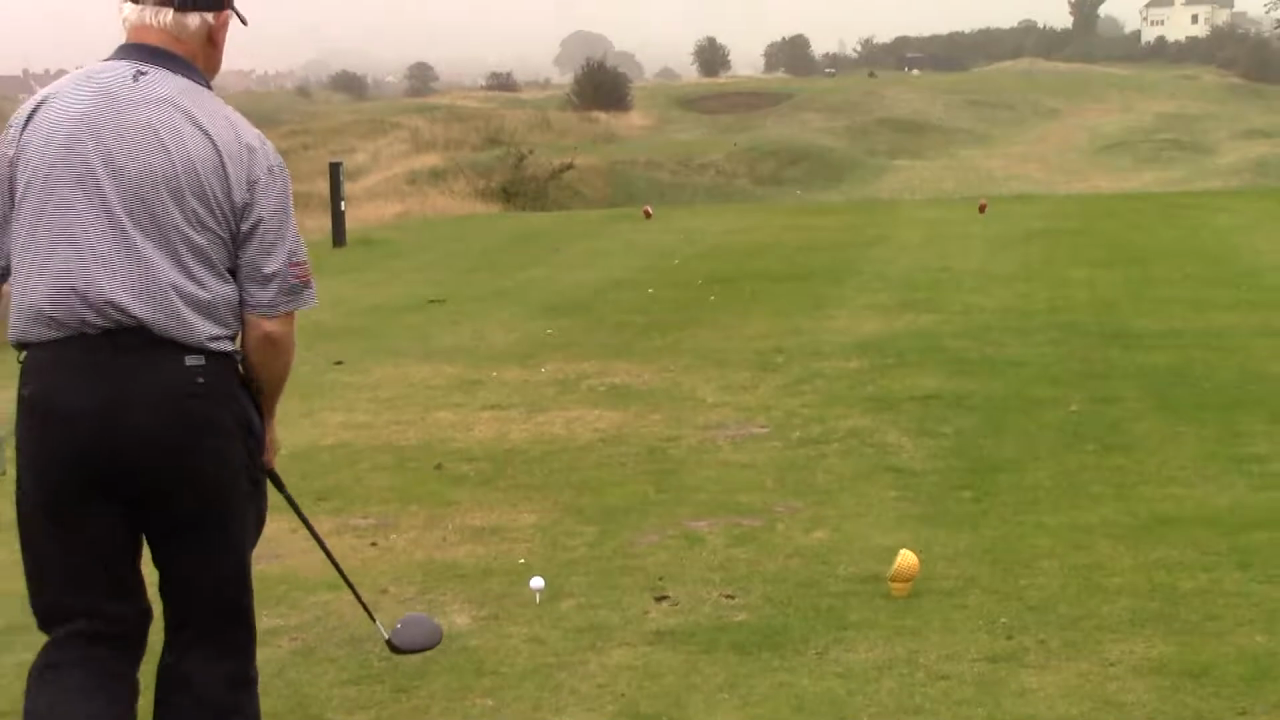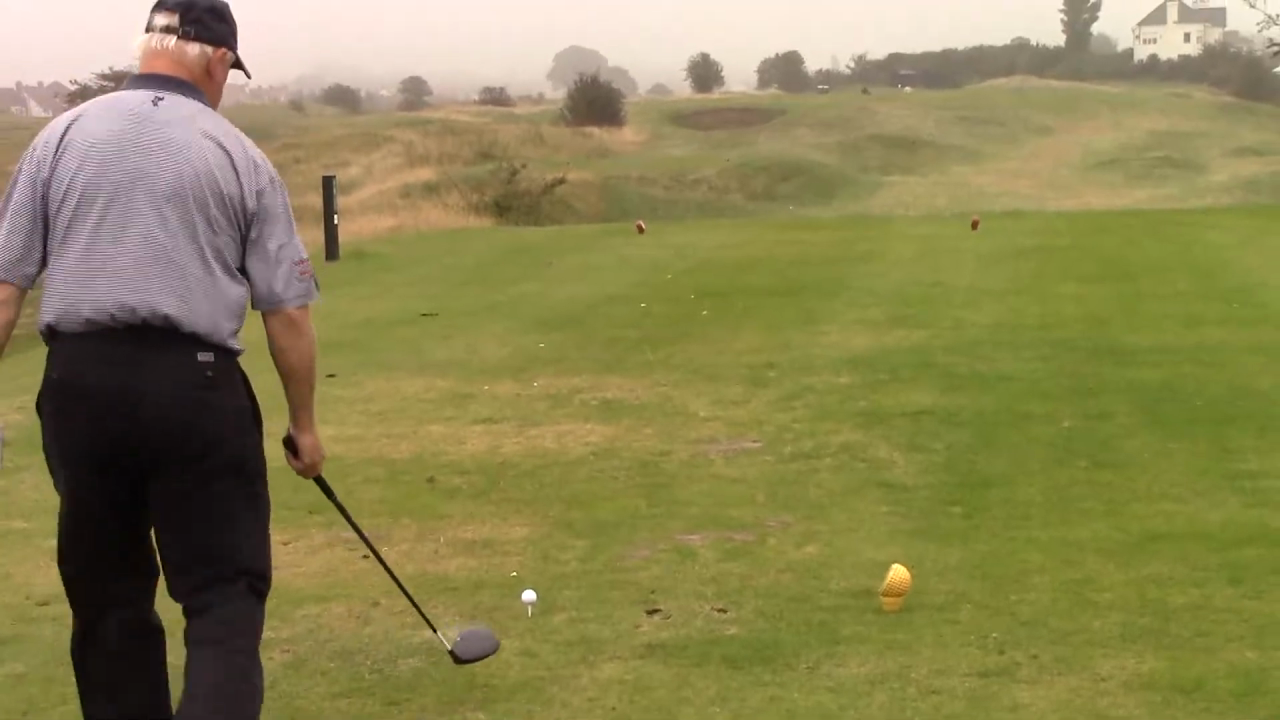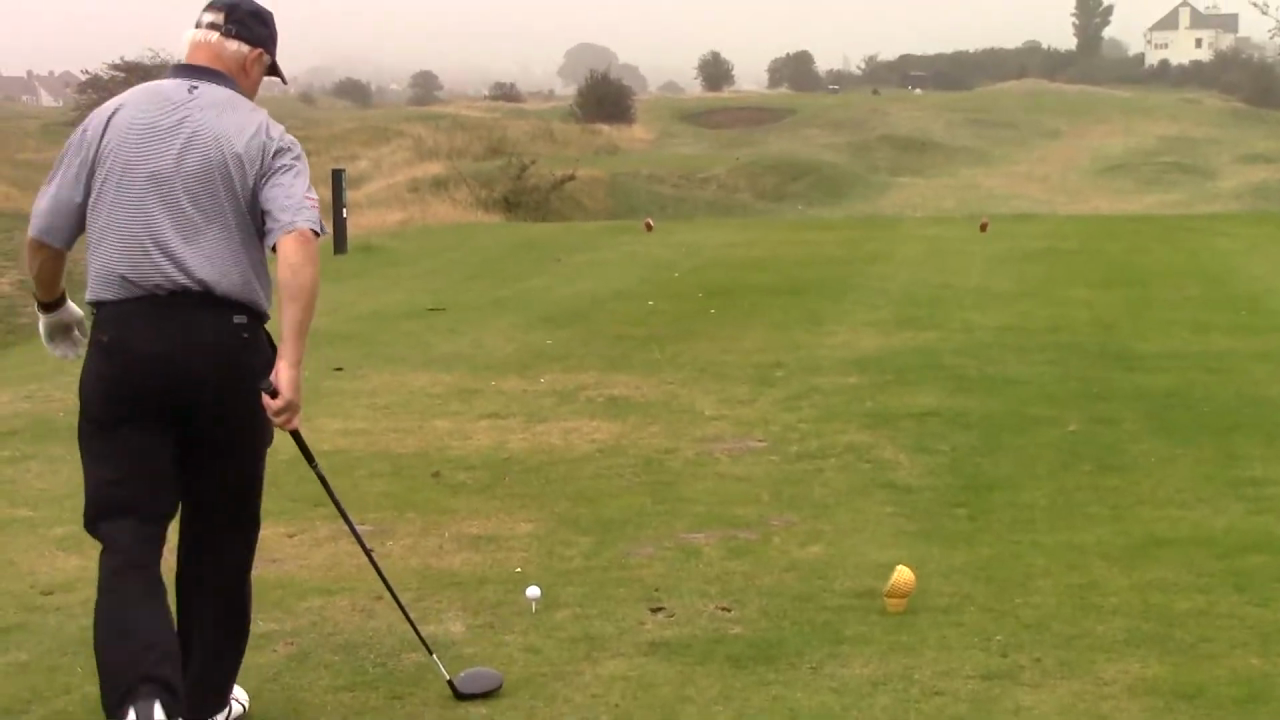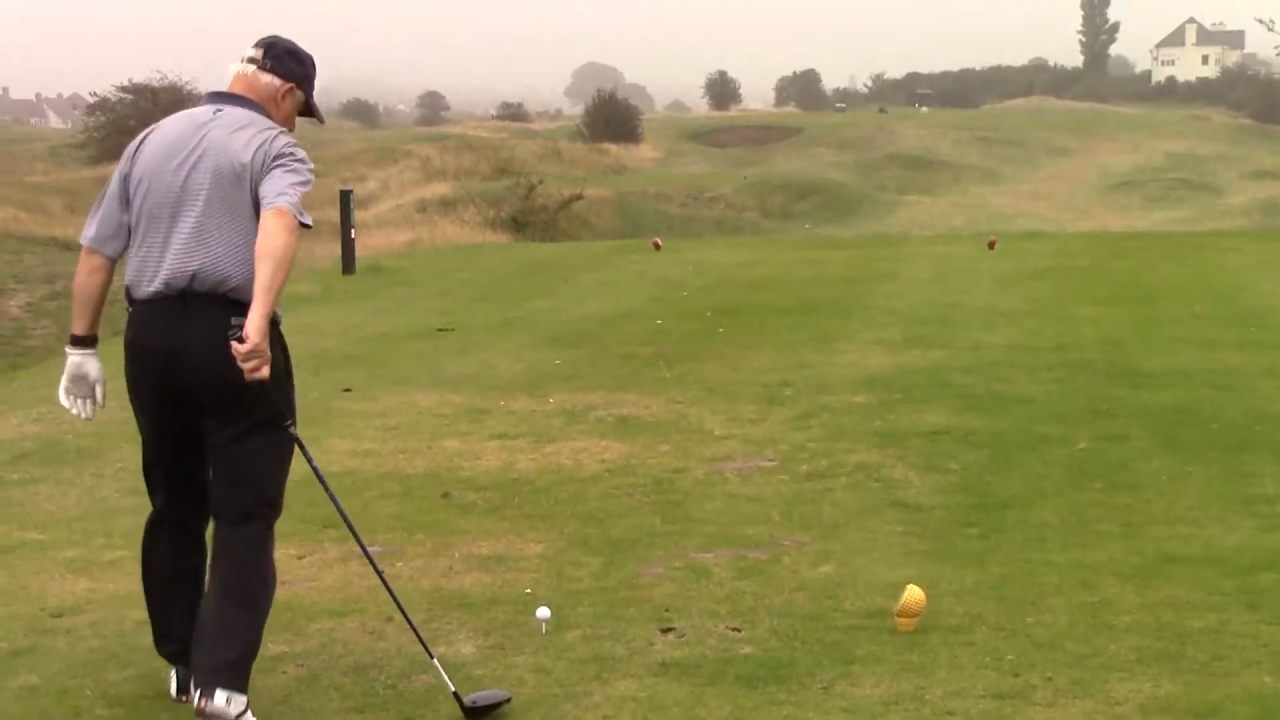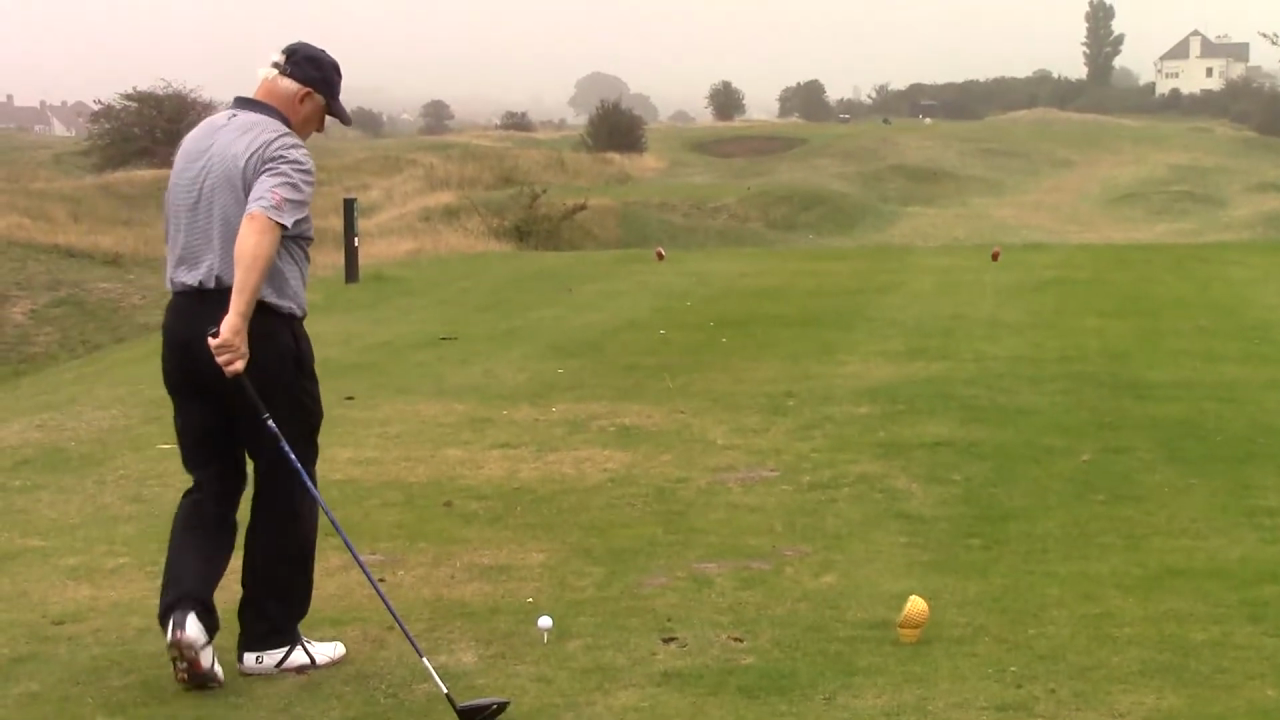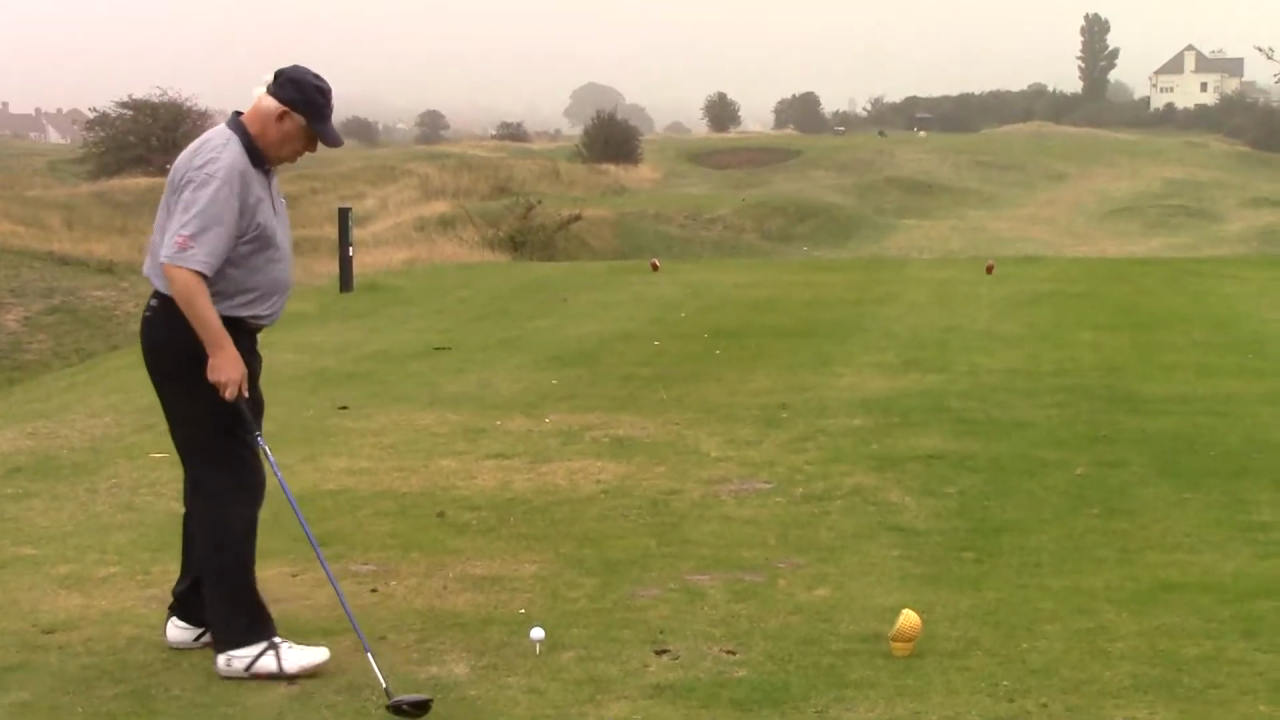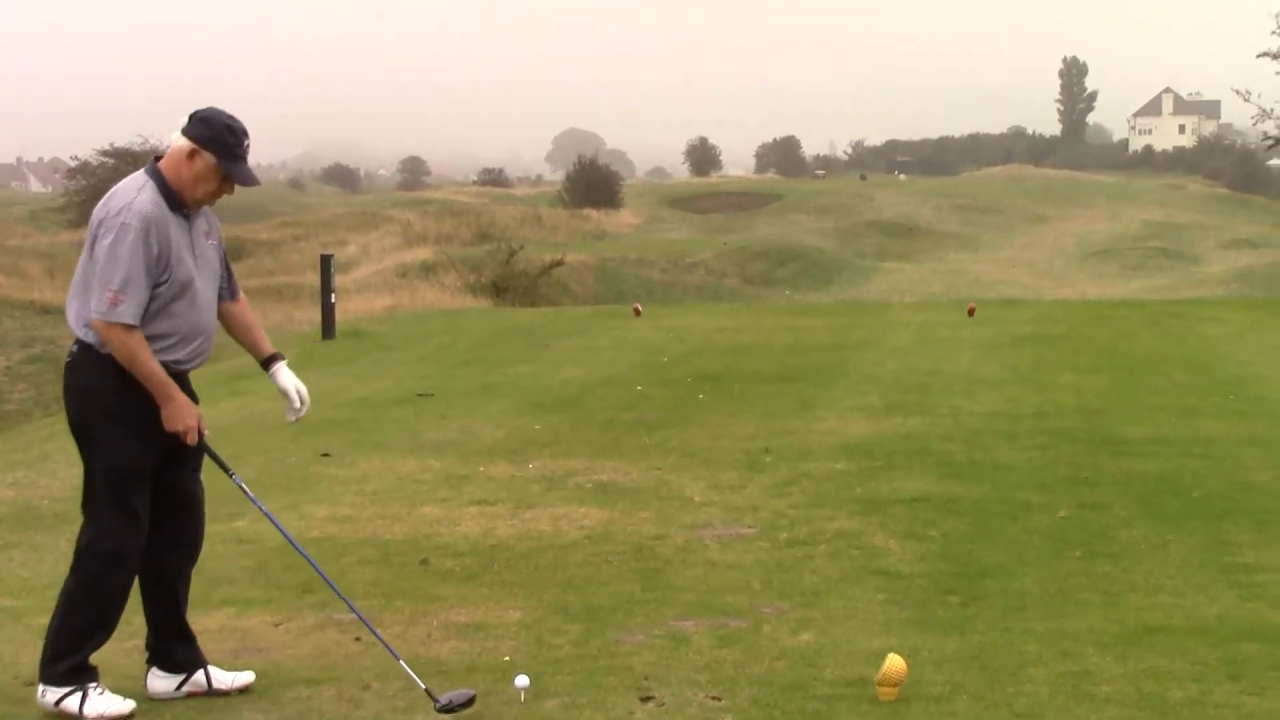
dt=0.5s
person 1, frame 1
right shoulder: (242, 146)
right elbow: (269, 325)
right wrist: (262, 422)
left hip: (60, 396)
right hip: (191, 398)
left knee: (87, 632)
right knee: (209, 625)
person 1, frame 2
left shoulder: (63, 134)
right shoulder: (242, 158)
right elbow: (286, 311)
right wrist: (304, 423)
left hip: (81, 386)
right hip: (195, 391)
left knee: (108, 594)
right knee: (223, 593)
person 1, frame 3
left shoulder: (110, 117)
right shoulder: (266, 138)
left elbow: (44, 236)
right elbow: (296, 242)
left wrist: (55, 308)
right wrist: (289, 363)
left hip: (124, 343)
right hip: (225, 345)
left knee: (128, 530)
right knee: (221, 530)
person 1, frame 4
left shoulder: (152, 139)
right shoulder: (277, 149)
left elbow: (97, 248)
right elbow: (277, 224)
left wrist: (82, 347)
right wrist: (261, 320)
left hip: (152, 337)
right hip: (230, 340)
left knee: (176, 505)
right knee: (243, 521)
left ankle: (187, 662)
person 1, frame 5
left shoulder: (199, 137)
right shoulder: (285, 153)
right elbow: (257, 229)
right wrist: (238, 322)
left hip: (184, 324)
right hip: (257, 333)
left knee: (213, 481)
right knee: (284, 486)
left ankle: (186, 614)
right ankle: (268, 640)
person 1, frame 6
left shoulder: (248, 160)
right shoulder: (222, 166)
right elbow: (181, 265)
right wrist: (221, 350)
left hip: (216, 334)
right hip: (194, 337)
left knee: (217, 471)
right knee: (231, 478)
left ankle: (195, 614)
right ankle: (242, 639)
person 1, frame 7
left shoulder: (198, 213)
right shoulder: (133, 216)
left elbow: (228, 296)
right elbow: (114, 325)
left wrist: (275, 364)
right wrist: (171, 400)
left hip: (162, 385)
right hip: (113, 387)
left knee: (177, 529)
right knee: (116, 532)
left ankle: (174, 664)
